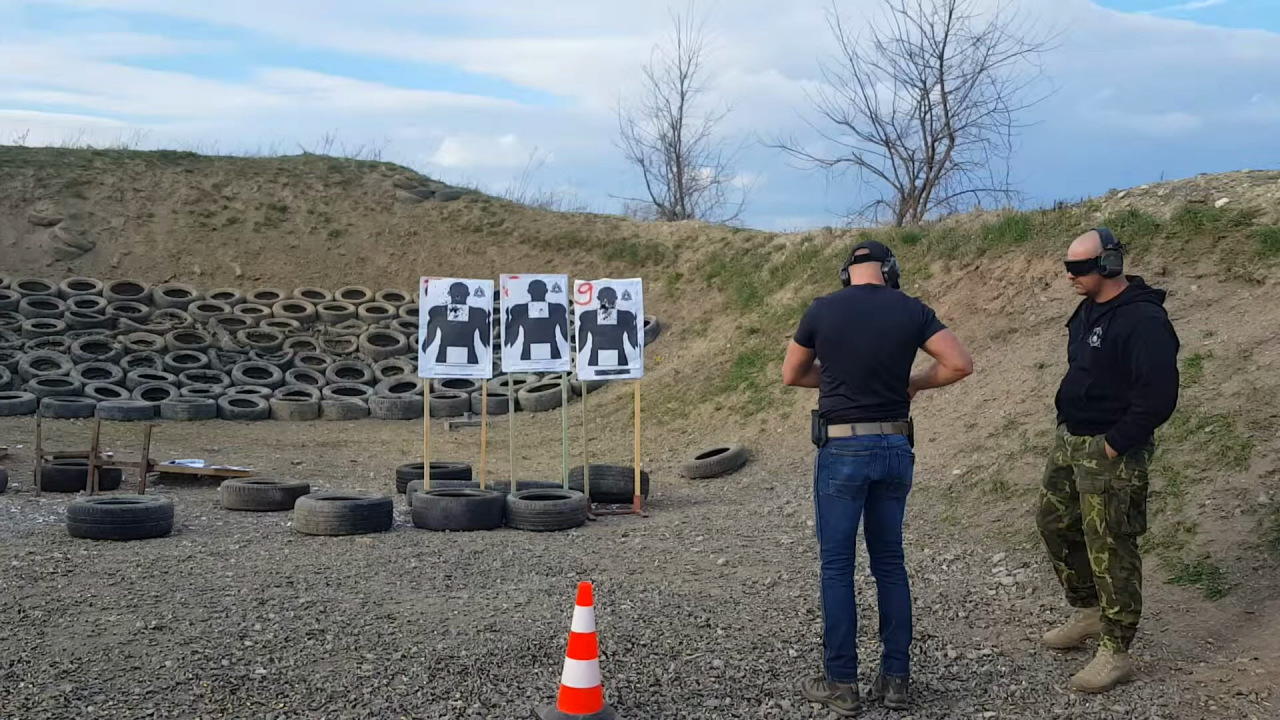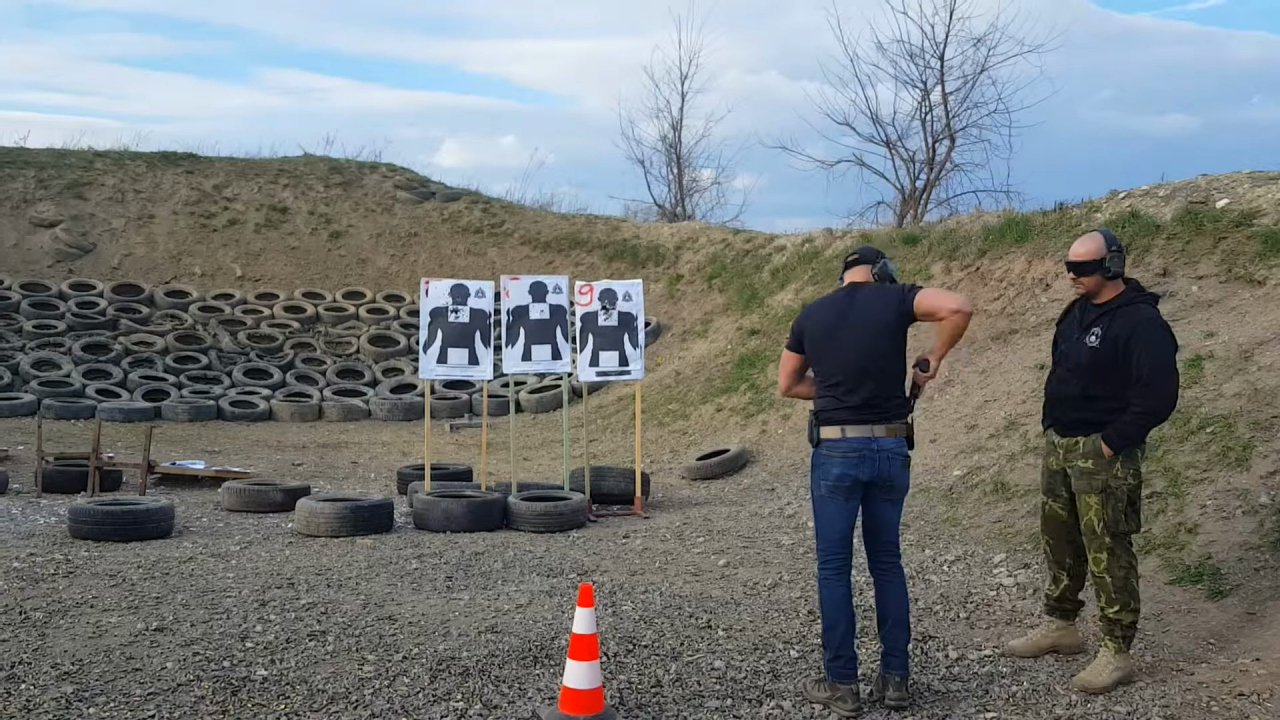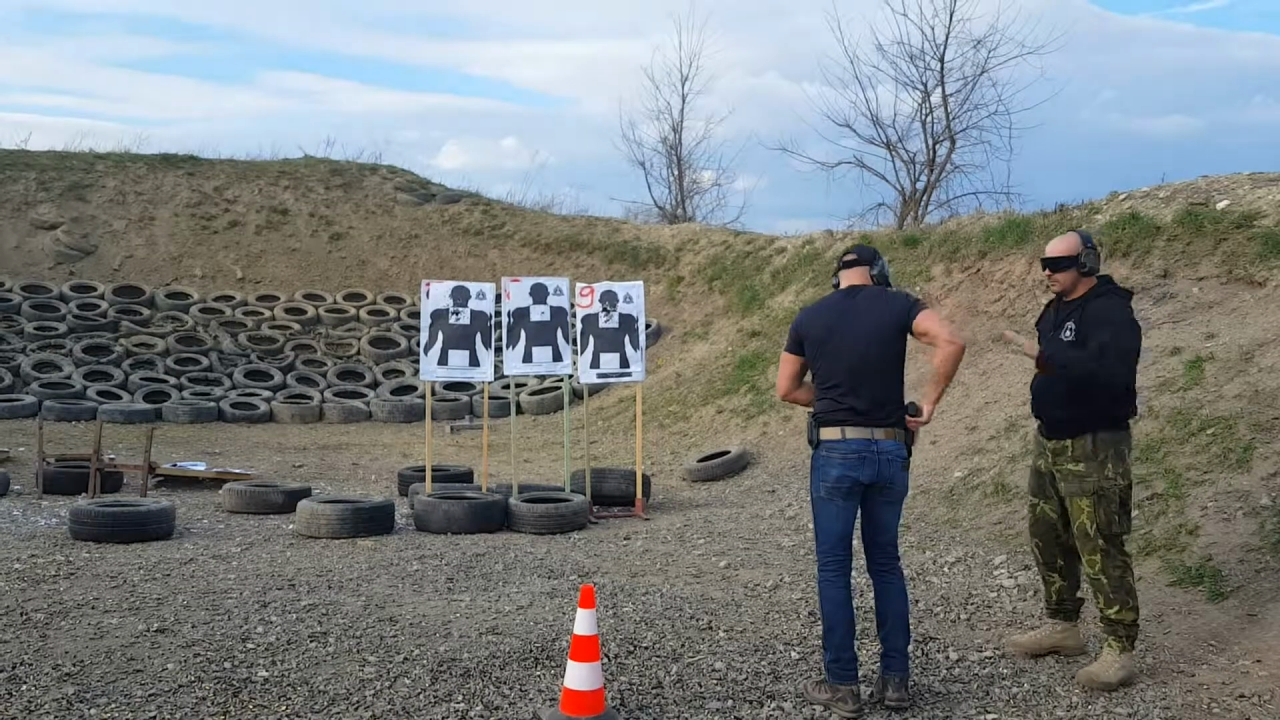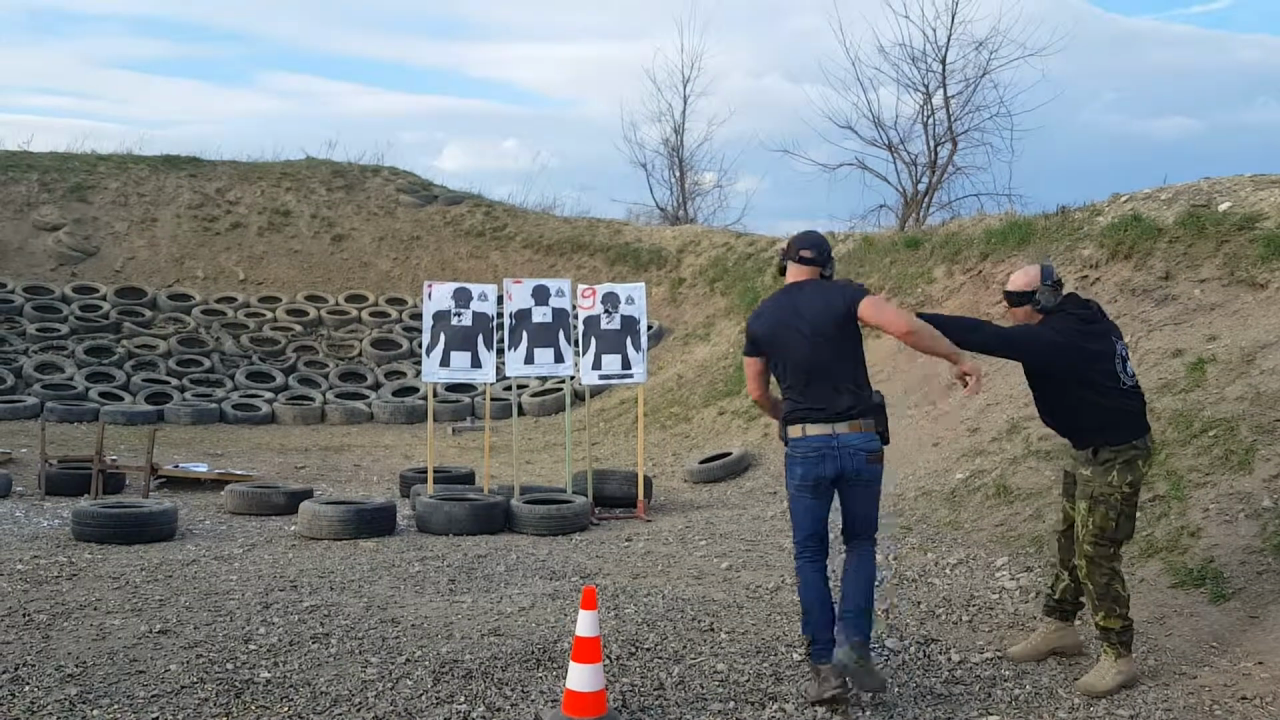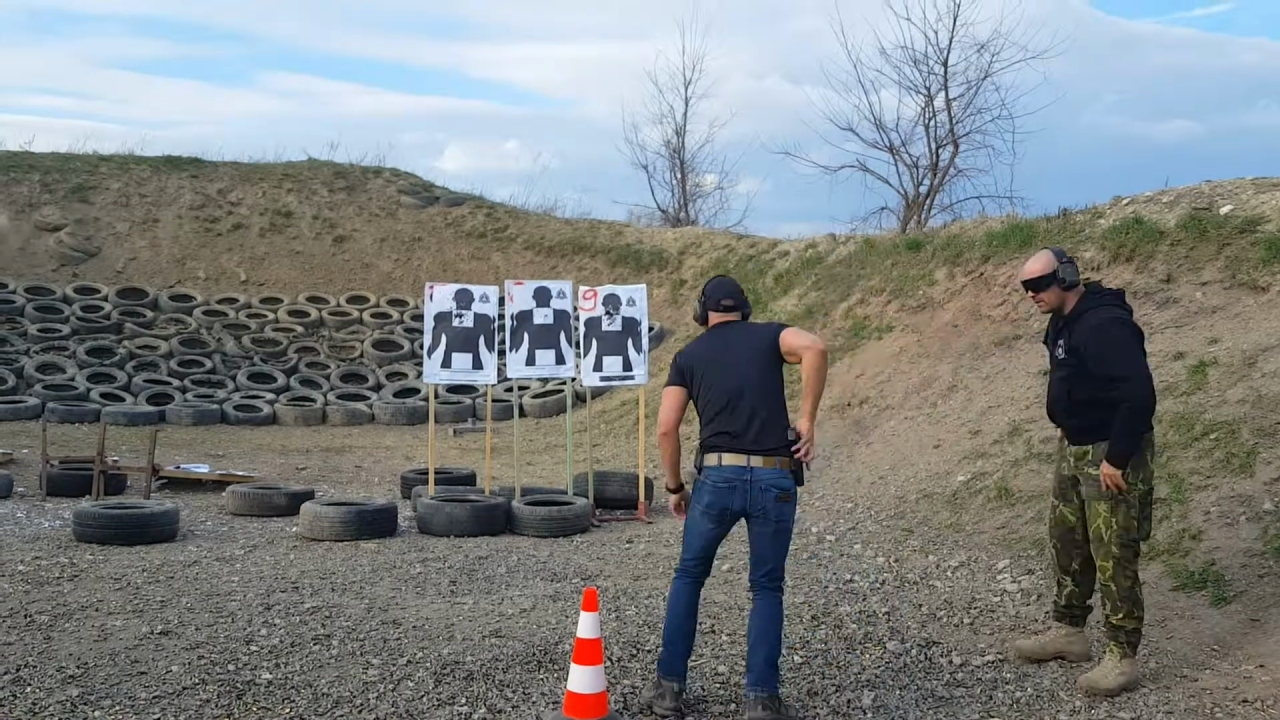
dt=0.4s
person 1, frame 1
left shoulder: (822, 310)
right shoulder: (910, 310)
left elbow: (791, 375)
right elbow: (960, 363)
right wrist: (910, 383)
left hip: (843, 450)
right hip: (895, 448)
left knee: (837, 566)
right knee: (889, 562)
right ankle: (895, 677)
person 1, frame 2
left shoulder: (811, 314)
right shoulder: (896, 298)
left elbow: (788, 384)
right elbow: (959, 307)
right wrist: (936, 357)
left hip: (836, 451)
right hip: (890, 450)
left knee: (834, 567)
right knee: (886, 562)
right ankle: (895, 676)
person 1, frame 3
left shoulder: (809, 318)
right shoulder: (898, 305)
left elbow: (786, 390)
right elbow: (951, 343)
right wrist: (931, 403)
left hip: (836, 453)
right hip: (890, 452)
left knee: (833, 568)
right knee: (886, 563)
right ankle: (895, 678)
person 1, frame 4
left shoulder: (760, 318)
right shoulder: (841, 295)
left elbow: (757, 394)
right elbow: (904, 328)
right wrist: (956, 360)
left hip: (804, 448)
right hip: (857, 443)
left knee: (808, 556)
right knee: (861, 545)
left ankle: (828, 669)
right ankle: (856, 649)
person 1, frame 5
left shoulder: (688, 356)
right shoulder: (768, 334)
left elbow: (666, 428)
right elbow: (815, 347)
left wrist: (675, 487)
right wrist: (808, 420)
left hip: (718, 477)
right hip: (773, 479)
left knee: (689, 577)
right knee: (767, 588)
person 2, frame 1
left shoulder: (1144, 320)
right shoulder: (1089, 311)
left elbow: (1159, 397)
left wrist: (1115, 443)
left hip: (1112, 451)
right hip: (1069, 439)
left knee: (1111, 550)
right knee: (1055, 524)
left ankle: (1115, 653)
right ankle: (1088, 612)
person 2, frame 2
left shoulder: (1139, 321)
right shoulder: (1076, 313)
left elbow: (1159, 395)
left wrist: (1113, 441)
right wrist: (1050, 425)
left hip: (1102, 451)
right hip: (1060, 444)
left knee: (1106, 551)
right knee: (1059, 541)
left ankle: (1116, 654)
right ankle: (1060, 626)
person 2, frame 3
left shoulder: (1108, 312)
right shoulder: (1057, 309)
left elbow: (1112, 370)
left wrist: (1042, 353)
left hip: (1093, 446)
right hip: (1049, 443)
left knee: (1099, 549)
right knee: (1048, 540)
left ankle: (1119, 650)
right ankle: (1060, 625)
person 2, frame 4
left shoulder: (1053, 338)
right shoulder: (1079, 322)
left elbow: (985, 336)
left hip: (1114, 455)
right hip: (1090, 448)
left knee: (1095, 555)
right knee: (1071, 543)
left ankle: (1119, 658)
right ankle: (1058, 628)
person 2, frame 5
left shoulder: (1104, 324)
right shoulder: (1064, 321)
left elbow: (1138, 392)
left wrist: (1116, 455)
left hip: (1114, 455)
right hip: (1076, 448)
left knee: (1113, 556)
right knee: (1068, 544)
left ankle: (1123, 658)
right ankle: (1068, 631)
